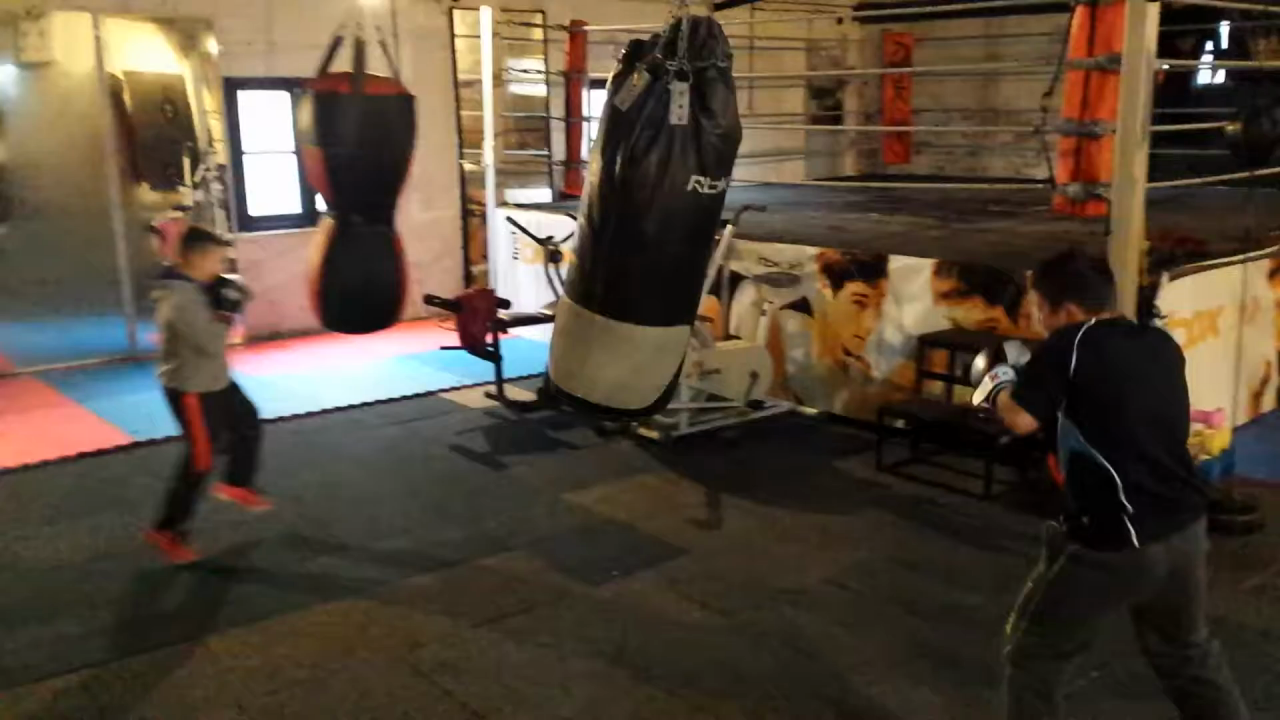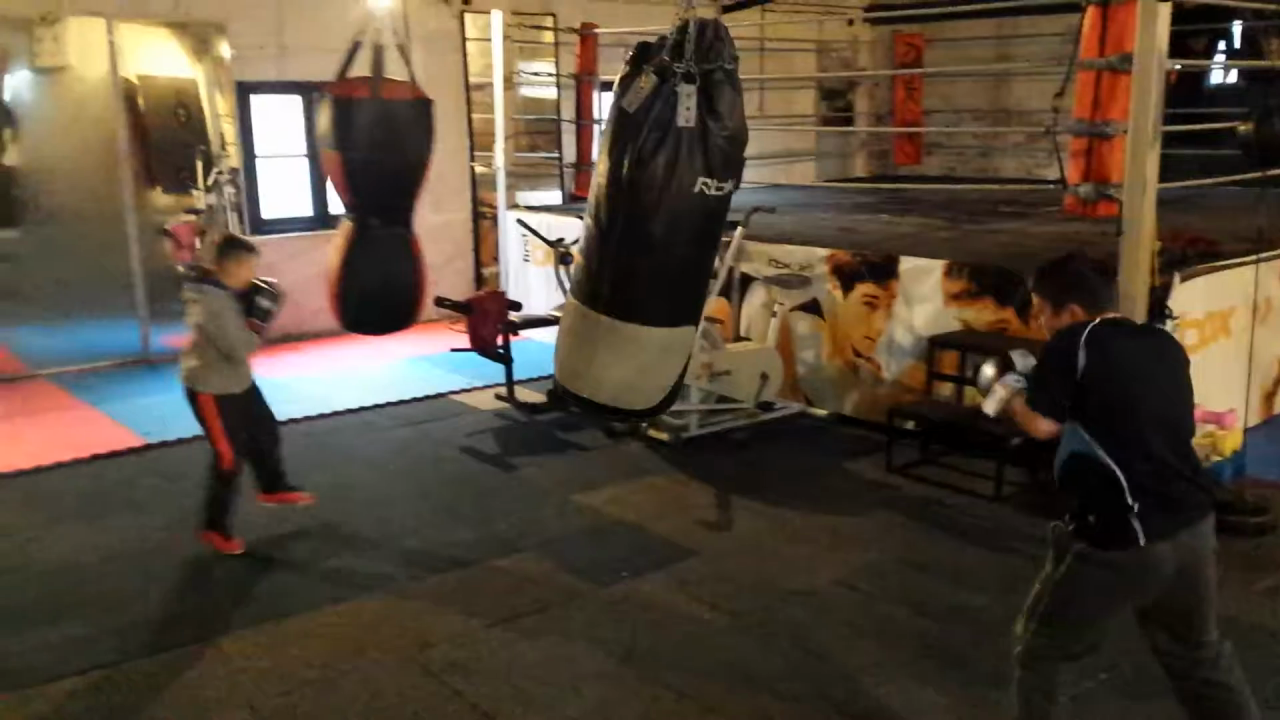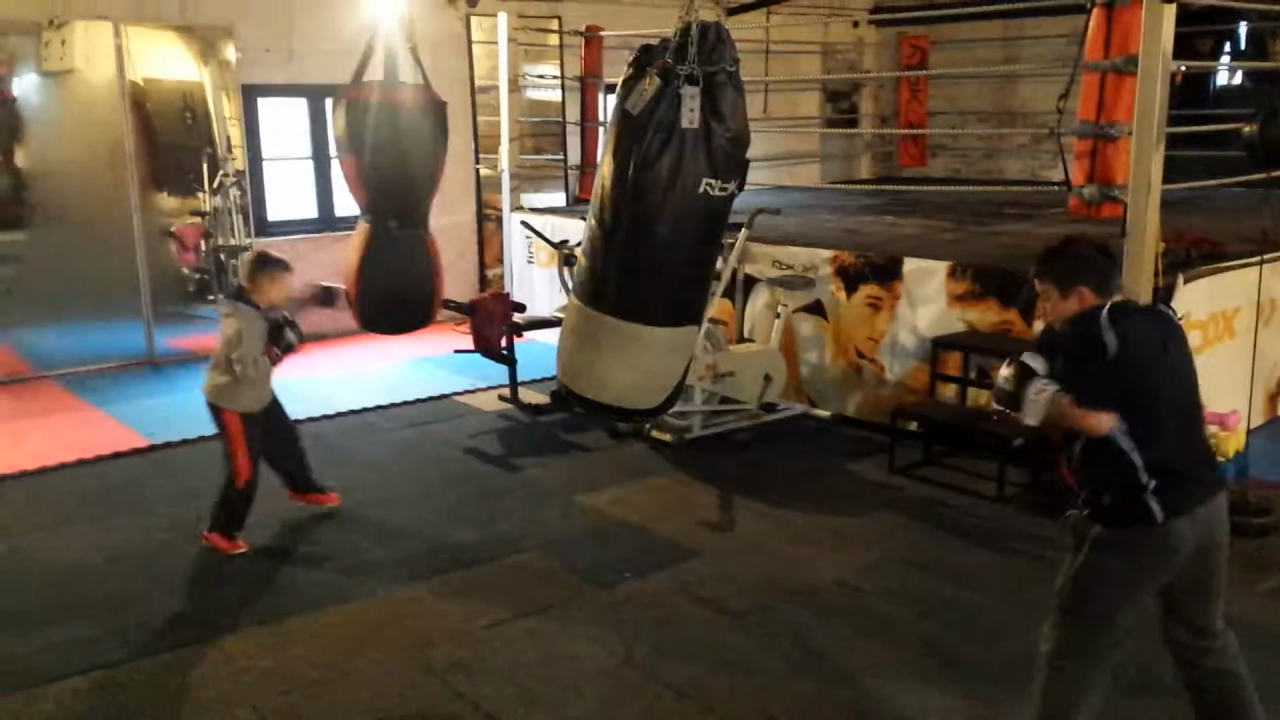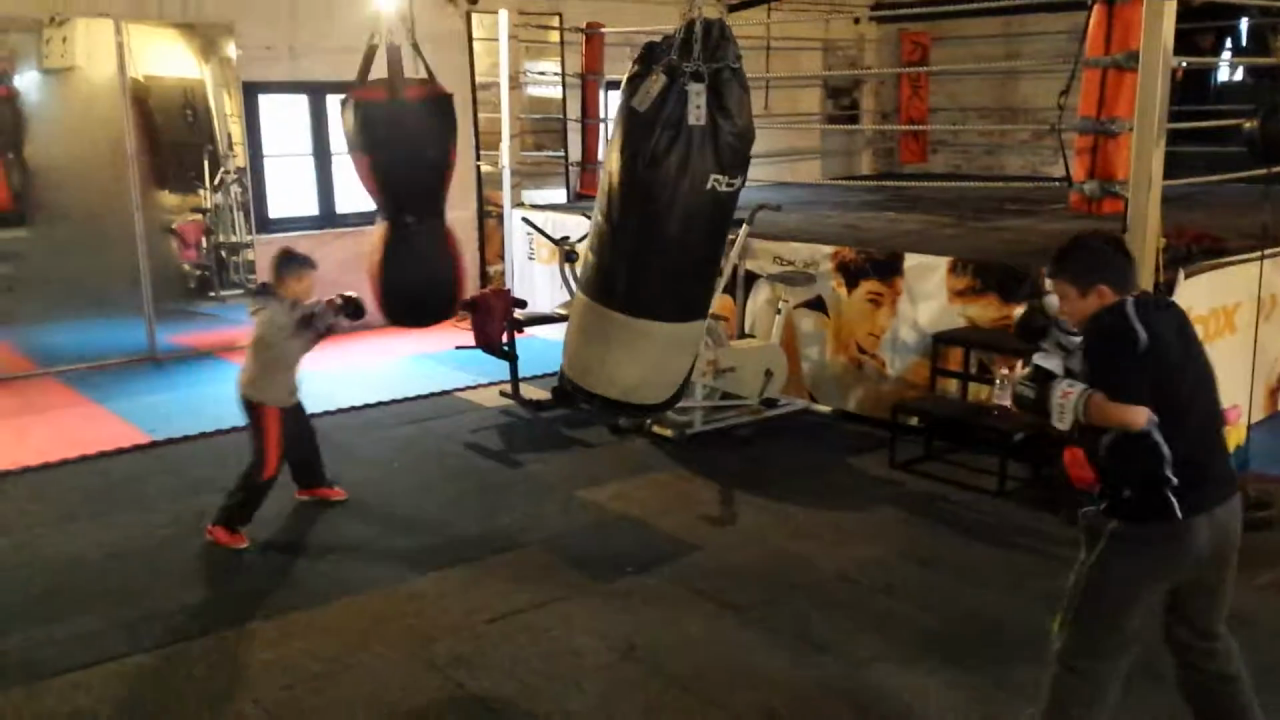
dt=0.1s
person 1, frame 1
left shoulder: (1065, 347)
right shoulder: (1161, 343)
left elbow: (1022, 420)
left wrist: (995, 378)
left hip: (1110, 541)
right hip: (1185, 529)
left knee: (1031, 653)
right knee: (1188, 651)
person 1, frame 2
left shoulder: (1070, 346)
right shoulder: (1164, 344)
left elbow: (1040, 423)
left hip: (1117, 541)
right hip: (1193, 528)
left knee: (1039, 653)
right knee: (1200, 652)
person 1, frame 3
left shoulder: (1087, 331)
right shoulder: (1160, 323)
left elbow: (1096, 418)
left wrist: (1043, 399)
left hip: (1135, 524)
right hip: (1205, 509)
left knee: (1074, 656)
right knee: (1203, 641)
person 1, frame 4
left shoulder: (1111, 325)
right shoulder: (1168, 315)
left elbow: (1131, 415)
left wrist: (1066, 397)
left hip: (1150, 520)
right hip: (1219, 508)
left knee: (1085, 656)
right knee: (1205, 641)
person 2, frame 1
left shoulder: (194, 289)
right shoulder: (181, 299)
right elbow: (209, 341)
left wrist: (218, 311)
right wrist: (223, 317)
left hip: (214, 380)
right hip: (189, 389)
left knee: (247, 425)
right knee: (199, 459)
left ankle: (236, 484)
right ankle: (167, 530)
person 2, frame 2
left shoulder: (224, 295)
right shoulder: (213, 305)
left elbow: (235, 333)
right elbow: (239, 348)
left wrist: (250, 322)
right wrist: (256, 328)
left hip: (237, 382)
right hip: (210, 390)
left knee: (264, 434)
right knee: (228, 459)
left ankle: (274, 488)
right ankle: (216, 527)
person 2, frame 3
left shoulder: (260, 311)
right shoulder: (244, 324)
right elbow: (246, 370)
right wrist: (271, 353)
left hip: (258, 397)
right hip: (232, 404)
left knee: (286, 443)
right knee: (243, 472)
left ankle: (305, 489)
right ankle: (220, 531)
person 2, frame 4
left shoulder: (289, 307)
right shoulder: (274, 315)
left elbow: (310, 312)
right elbow: (287, 350)
left wrist: (332, 307)
right wrist: (314, 329)
left hip: (280, 394)
right hip: (266, 398)
left knee: (303, 437)
right knee: (266, 464)
left ankle: (311, 484)
right ankle: (224, 525)
